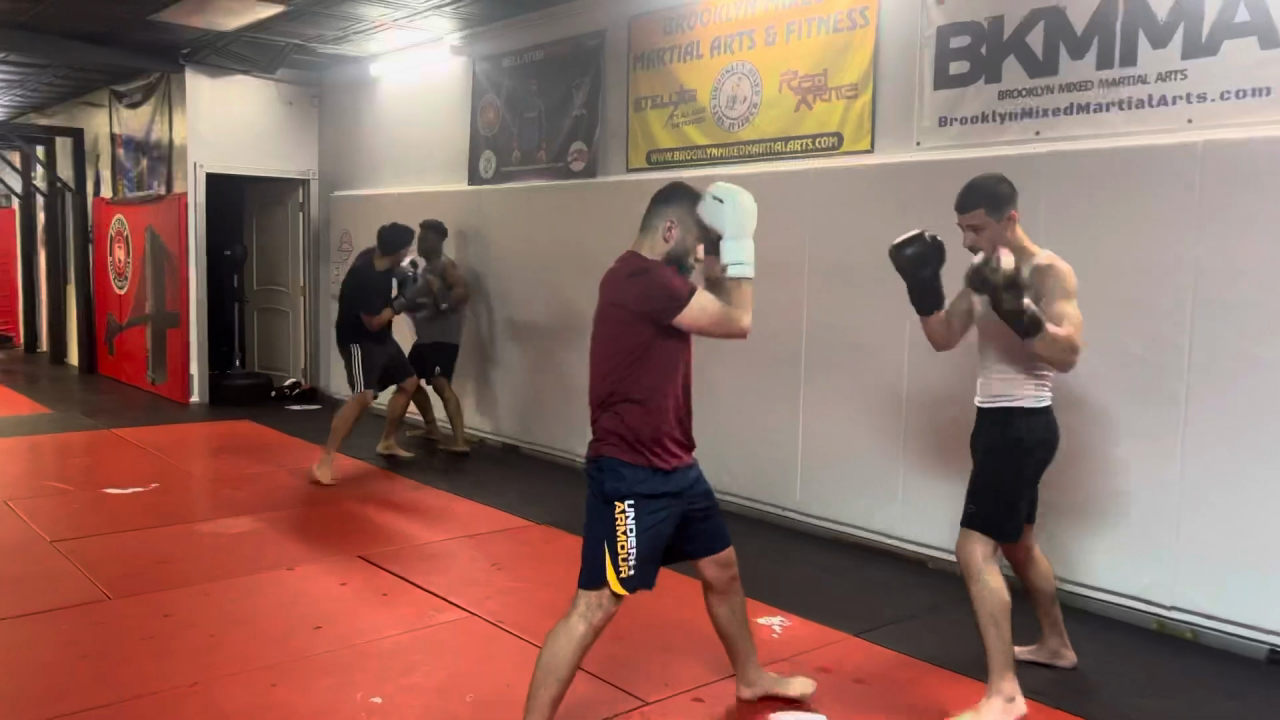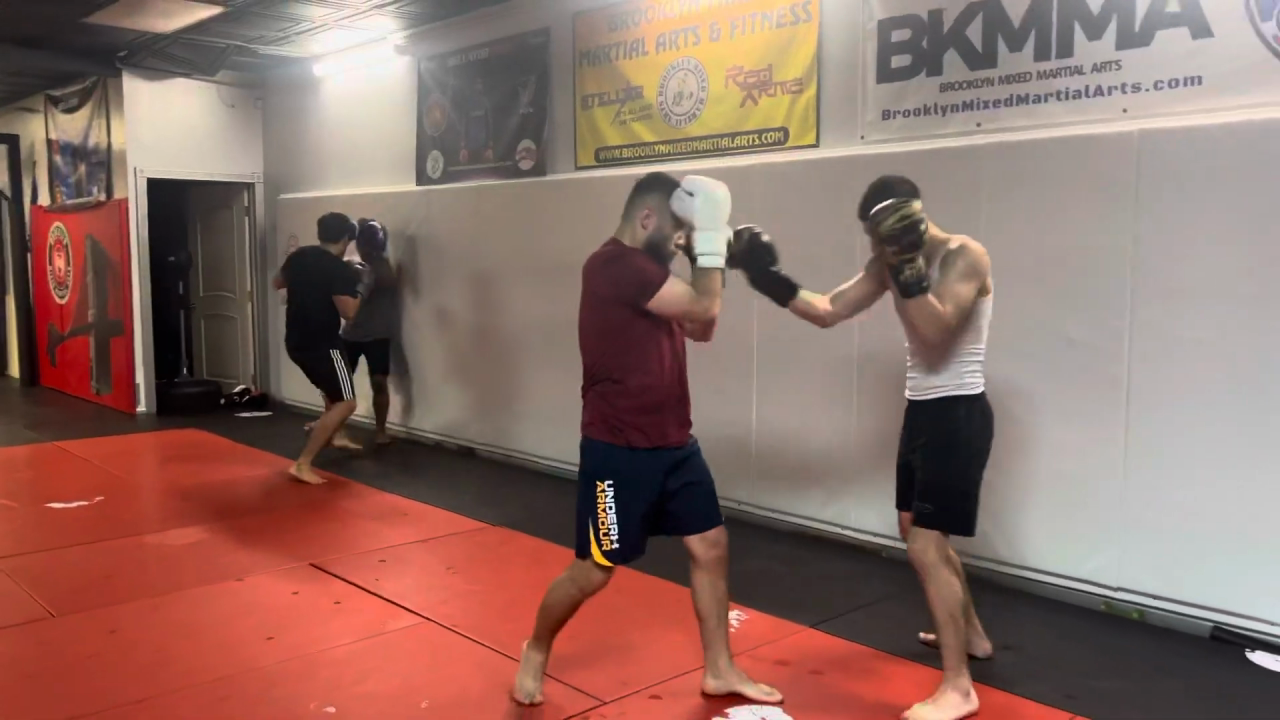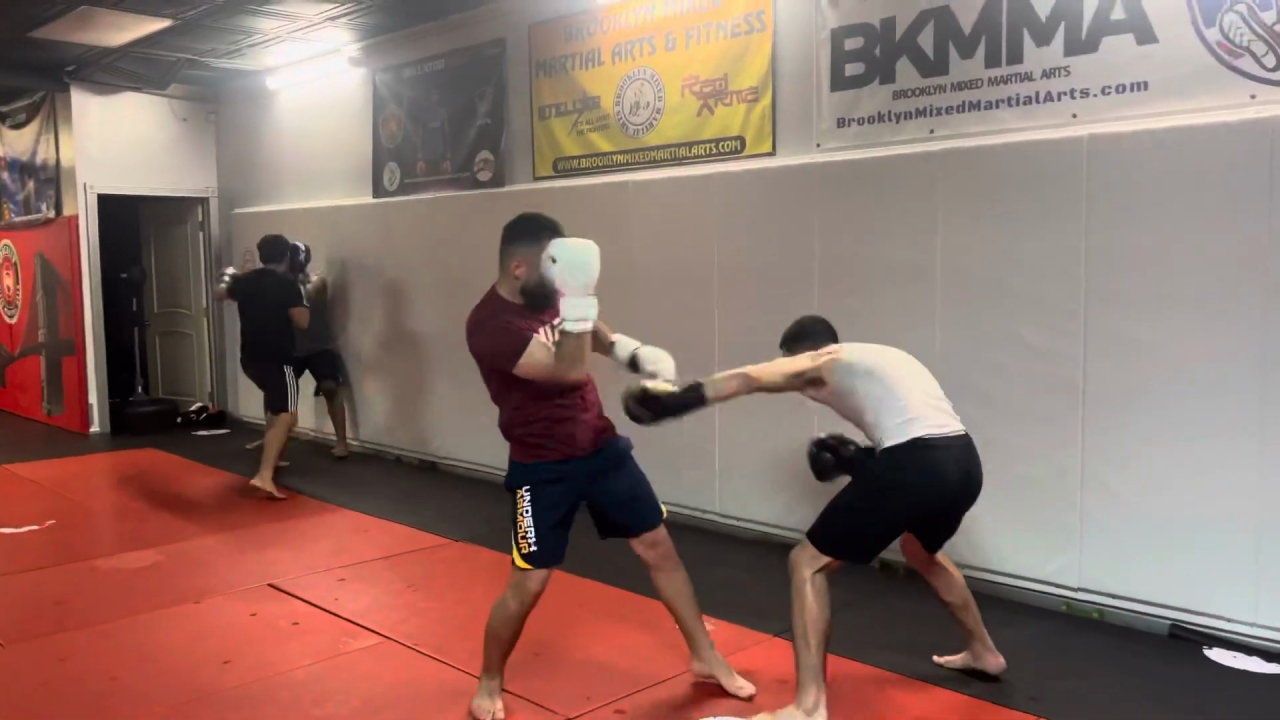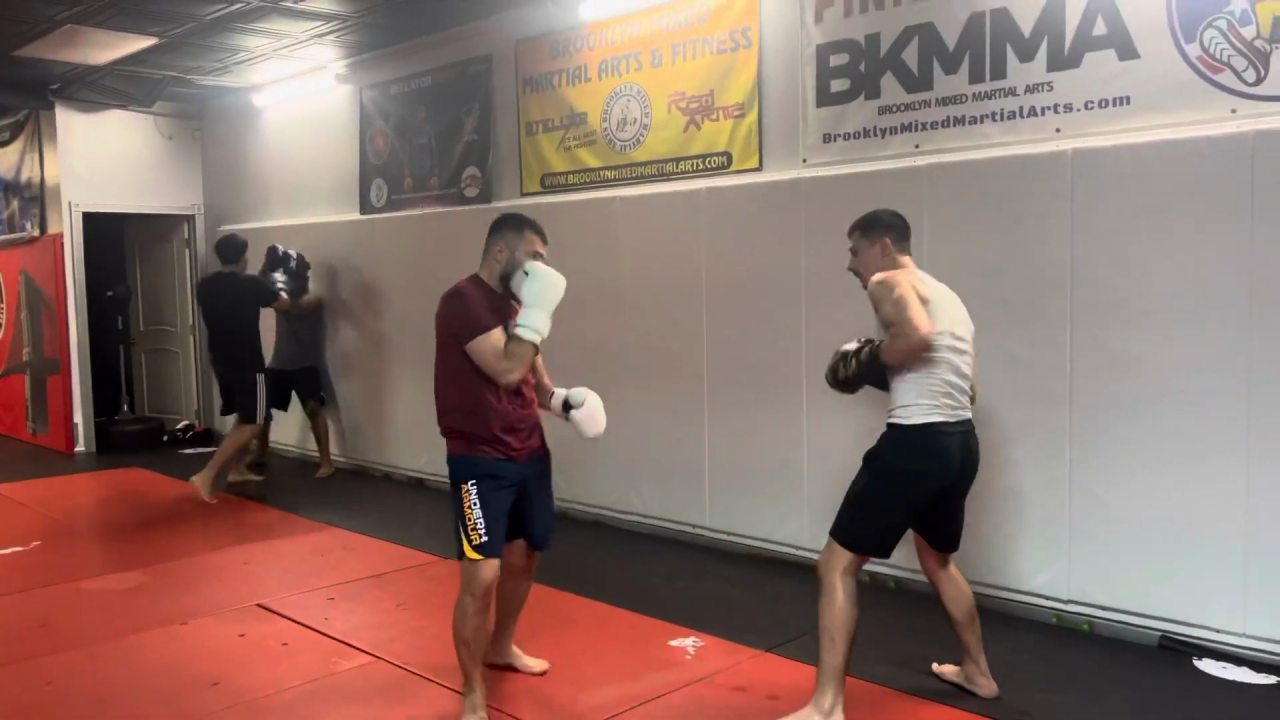
dt=0.4s
person 1, frame 1
left shoulder: (657, 278)
right shoulder: (641, 280)
left elbow: (718, 311)
right elbow: (736, 323)
left wrist: (725, 255)
right wrist: (738, 242)
left hip: (674, 466)
right hip: (630, 472)
left knee: (723, 569)
right knee: (594, 607)
person 1, frame 2
left shoulder: (646, 267)
right shoulder: (615, 265)
left elbow: (701, 330)
right elbow: (705, 308)
left wrist: (708, 249)
right wrist: (711, 236)
left hip: (672, 443)
right hip: (618, 450)
left knee: (711, 549)
right knee: (592, 573)
left ankle: (719, 670)
right ankle: (535, 653)
person 1, frame 3
left shoulder: (552, 293)
right shoulder: (490, 325)
left elbow: (589, 332)
right elbow: (573, 370)
left wrist: (630, 350)
right wrist: (580, 297)
left hip: (600, 446)
right hip: (541, 467)
left knee: (659, 548)
right knee: (528, 584)
left ankle: (707, 659)
person 1, frame 4
left shoulder: (516, 303)
right shoulder: (464, 302)
right elbow: (507, 371)
left wrist: (568, 400)
right wrist: (536, 311)
left hip: (530, 453)
right hip: (481, 461)
left knee: (523, 557)
right knee: (482, 578)
left ankle: (501, 646)
person 2, frame 1
left shoulder: (1050, 273)
right shoulder: (981, 269)
left elbow: (1065, 355)
right elbow: (943, 337)
left wrist: (1015, 304)
right wrist: (920, 282)
left hip: (1022, 426)
right hip: (994, 422)
left knee: (975, 551)
right knee: (1018, 541)
right ankle: (1055, 644)
person 2, frame 2
left shoulder: (965, 255)
right shoulder: (888, 264)
left elbow: (934, 330)
right elbow: (829, 311)
left wrist: (907, 267)
right wrist: (768, 277)
left hip: (957, 416)
right hip: (922, 412)
left knee: (926, 547)
right knee: (918, 531)
right ankle: (969, 631)
person 2, frame 3
left shoulder: (821, 361)
right shoulder: (888, 361)
left elbow: (752, 379)
left wrist: (675, 399)
right wrist: (856, 457)
left hip: (913, 464)
right hip: (963, 463)
left knee: (808, 565)
right knee: (920, 551)
right ankle: (984, 652)
person 2, frame 4
left shoulder: (889, 284)
right shoulder: (948, 299)
left elbow: (916, 335)
left wrist: (869, 363)
left hip: (914, 445)
right hip: (960, 443)
left knee: (837, 563)
right knee: (938, 559)
right ankle: (977, 671)
person 3, frame 1
left shoulder: (377, 255)
right shoulder: (364, 279)
right elbow: (374, 323)
left wrist: (403, 279)
right wrist: (403, 298)
left hip: (382, 337)
right hip: (358, 341)
left knee: (409, 383)
right knee: (364, 397)
left ankle: (387, 442)
right ankle: (325, 460)
person 3, frame 2
left shoulder: (298, 256)
right shoulder: (340, 269)
left elbow: (278, 283)
right elbow: (348, 312)
right wrist: (363, 283)
left hip: (296, 341)
right hip: (321, 344)
left knee: (334, 390)
right knee: (345, 404)
left ankle: (328, 433)
right ankle: (303, 464)
person 3, frame 3
left shoulder: (244, 280)
right shoulder: (287, 283)
left elbow: (219, 293)
right elbow: (303, 322)
left wrist: (227, 275)
right wrist: (301, 298)
left hip: (250, 359)
right hip: (278, 359)
left knee: (274, 402)
right knee: (286, 417)
left ankle: (271, 455)
right ankle: (264, 476)
person 3, frame 4
left shoulder: (205, 286)
right shoulder: (252, 284)
right elbow: (285, 304)
right wrist: (277, 285)
left hip: (221, 362)
right hip: (247, 364)
left knee: (245, 417)
right knee: (250, 426)
left ankle: (237, 469)
right ankle: (206, 476)
person 4, frame 1
left shoulder: (445, 265)
right shoulder: (425, 268)
left elbow: (463, 292)
right elbow: (417, 301)
left wrist: (441, 307)
left hip: (443, 337)
right hip: (426, 335)
left knee: (440, 384)
left ankle: (459, 441)
right ankle: (432, 428)
person 4, frame 2
left shoulder: (387, 266)
left elbow: (388, 282)
left wrist: (378, 253)
left hip: (378, 334)
right hip: (351, 332)
left knee: (379, 381)
left ankle: (381, 430)
person 4, frame 3
left shoulder: (318, 282)
left elbow: (308, 296)
left wrist: (298, 275)
left hip: (321, 347)
right hip: (293, 348)
left knee: (331, 388)
left ankle: (342, 443)
person 4, frame 4
left shoulder: (313, 300)
left elbow: (294, 307)
left wrist: (290, 280)
left hip: (306, 364)
right hip: (279, 364)
left knee: (313, 408)
left ankle: (326, 462)
right ankle: (261, 454)
